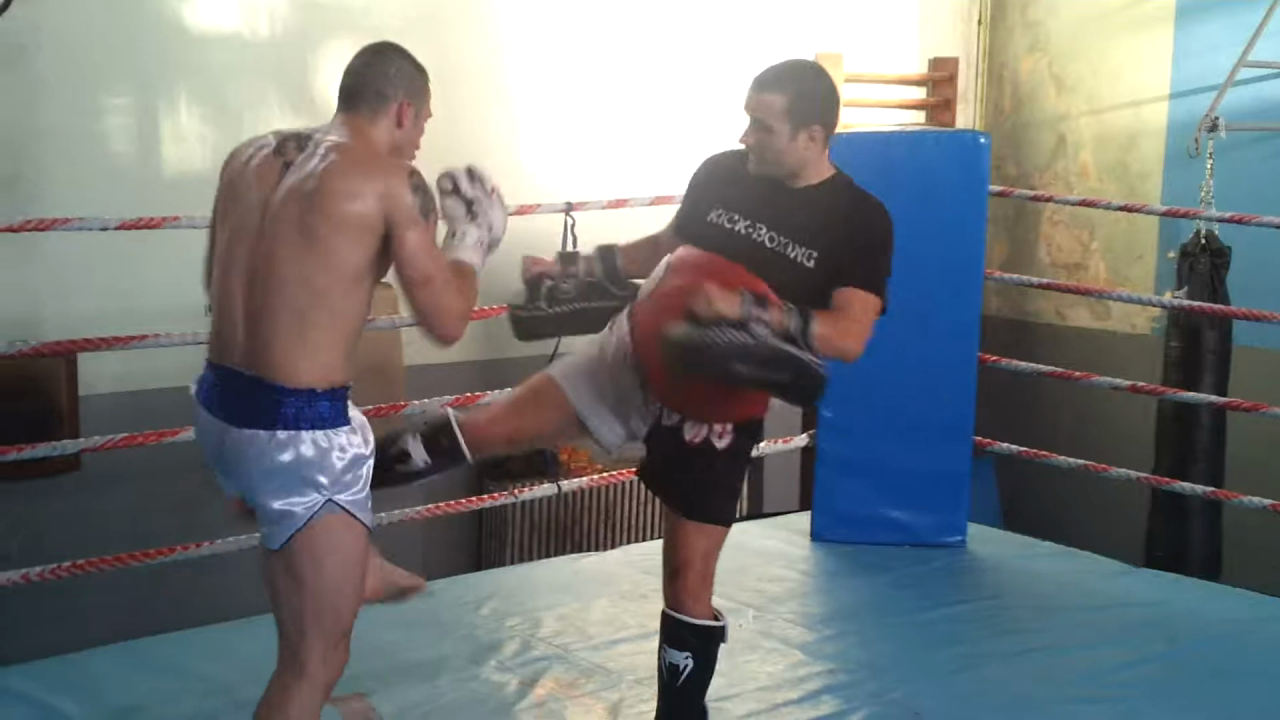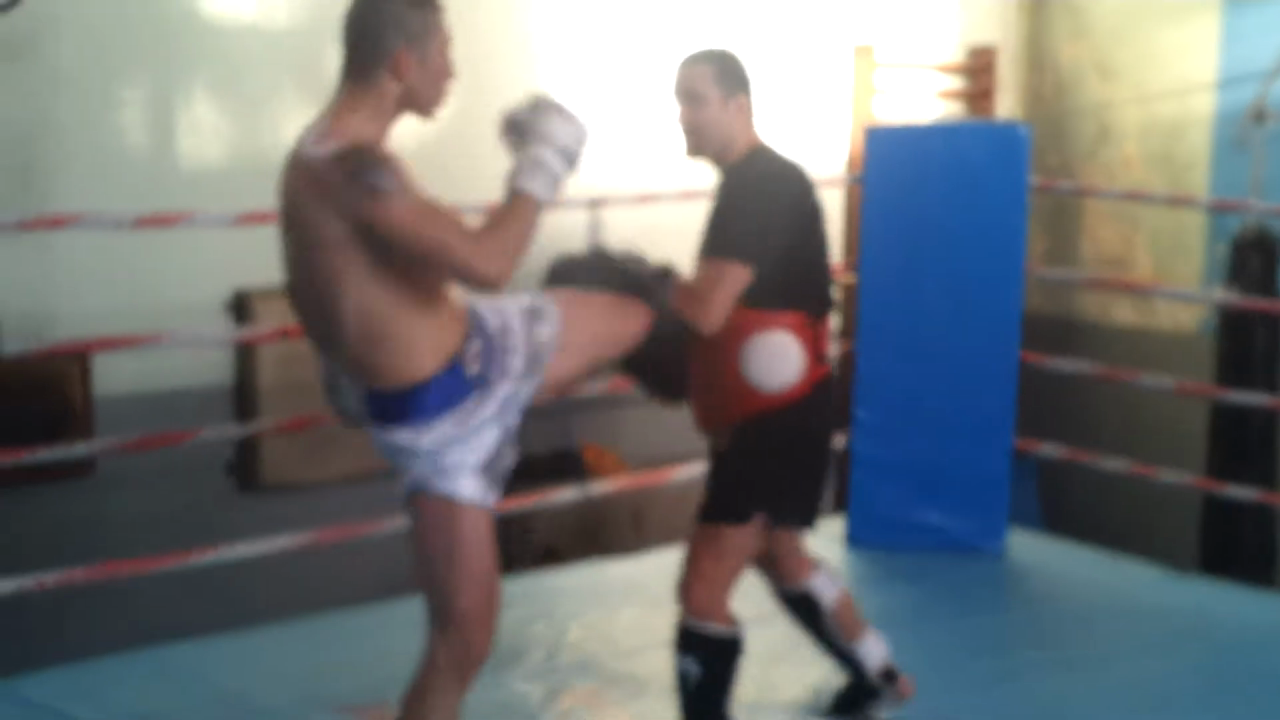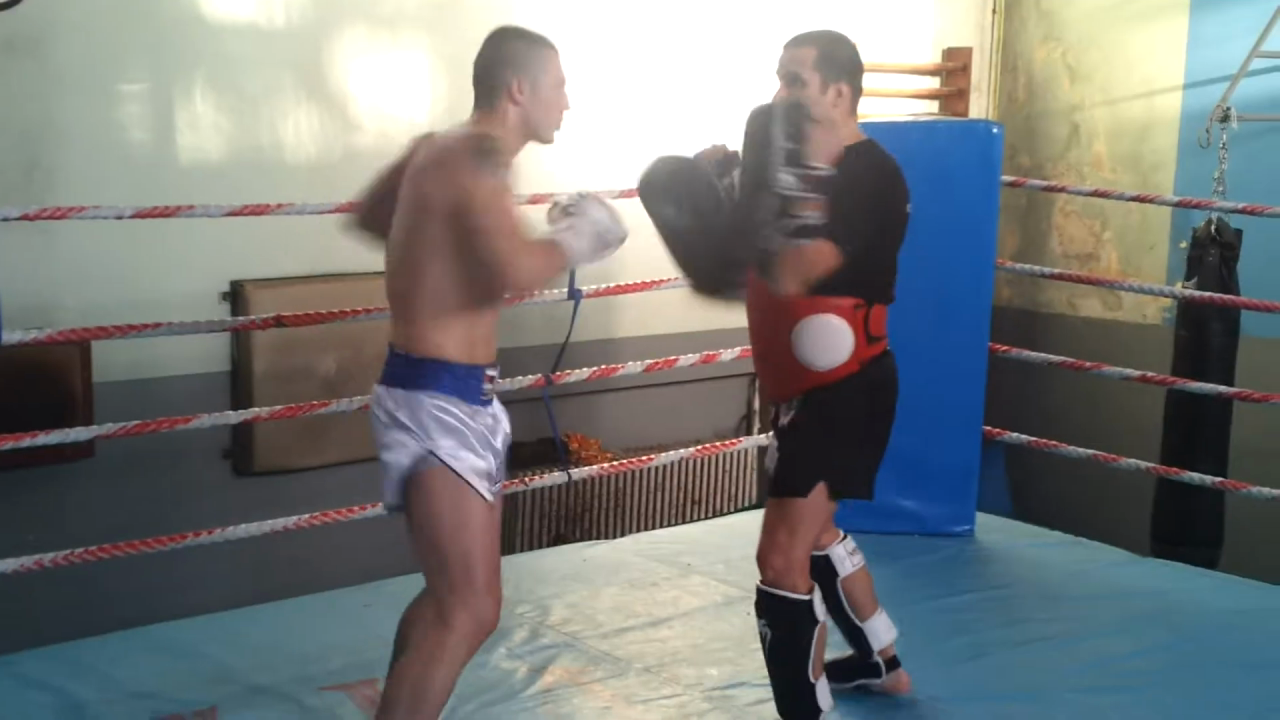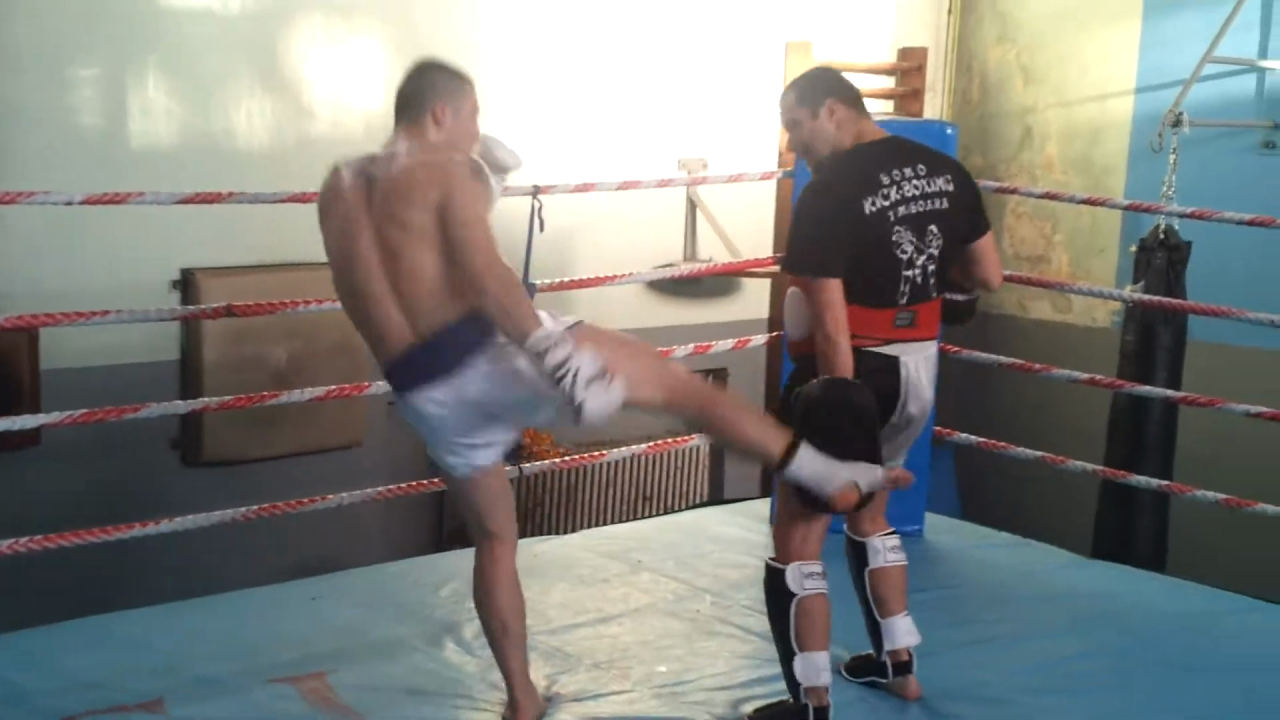
dt=0.7s
person 1, frame 1
left shoulder: (248, 157)
right shoulder: (391, 181)
right elbow: (446, 321)
right wrist: (472, 229)
left hip: (220, 407)
right hip: (294, 428)
right knee: (319, 655)
left ankle: (358, 572)
person 1, frame 2
left shoulder: (327, 157)
right shoulder: (346, 167)
left elbow: (311, 299)
right elbow: (487, 265)
left wrist: (345, 369)
right wrist: (543, 160)
right hip: (431, 418)
left knee: (631, 315)
right knee: (462, 643)
person 1, frame 3
left shoulder: (437, 152)
right shoulder: (474, 156)
left elbow: (368, 220)
right elbow: (516, 276)
right wrist: (581, 237)
left hip: (467, 399)
right hip: (430, 401)
left knee: (452, 593)
right knee: (468, 615)
person 1, frame 4
left shoulder: (337, 185)
right shoulder: (453, 168)
right elbow: (485, 271)
right wrist: (555, 349)
left hip: (425, 396)
right hip: (481, 358)
left knee: (496, 539)
right knee: (684, 388)
right ankle: (820, 473)
person 2, frame 1
left shoulder: (860, 220)
right shoulder: (720, 174)
left elbow: (849, 337)
left wrist: (747, 313)
right wrist: (582, 267)
left hip: (721, 410)
right hip: (637, 357)
left knee: (688, 588)
right knee: (489, 427)
person 2, frame 2
left shoulder: (757, 186)
right shoulder: (753, 183)
left elbow: (706, 313)
left hip: (773, 420)
right hip: (761, 412)
left knee: (702, 592)
right knee: (779, 557)
person 2, frame 3
left shoulder: (867, 178)
right shoulder: (814, 171)
left elbow: (789, 277)
right elbow: (730, 269)
left wrist: (800, 176)
right wrist: (711, 185)
left hip: (843, 392)
right hip: (820, 390)
left knee: (783, 560)
right knee: (816, 535)
right ankle: (880, 661)
person 2, frame 4
left shoulder: (827, 194)
right shoulder: (946, 172)
left elbow: (829, 315)
right elbow: (988, 277)
left wrist: (844, 401)
left hip: (852, 373)
right hip: (915, 367)
left knee: (795, 540)
right knee: (868, 515)
right ankle: (898, 663)
